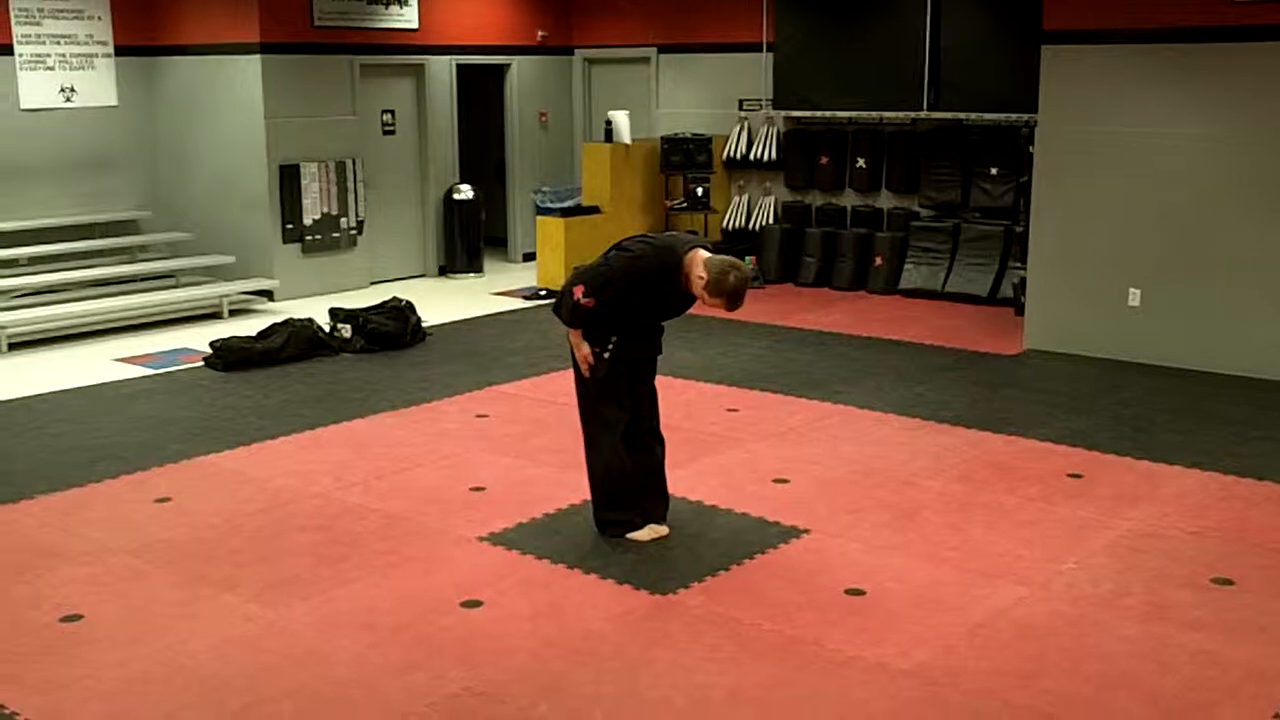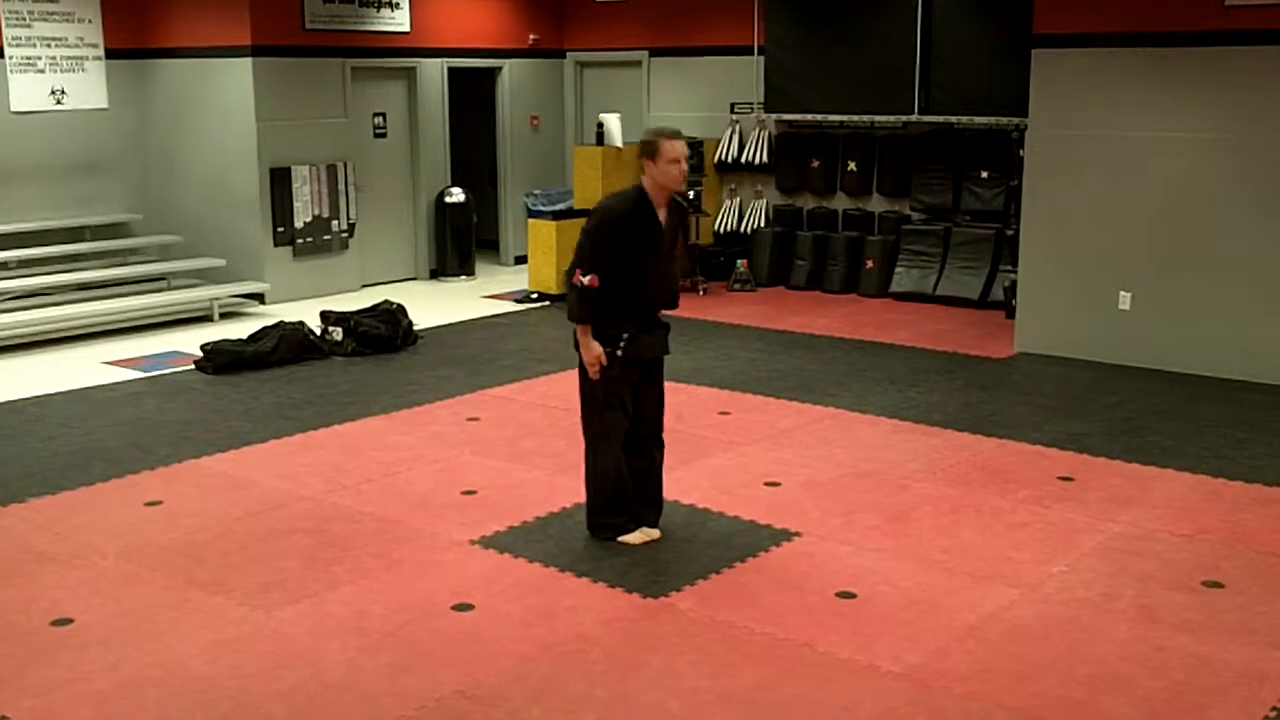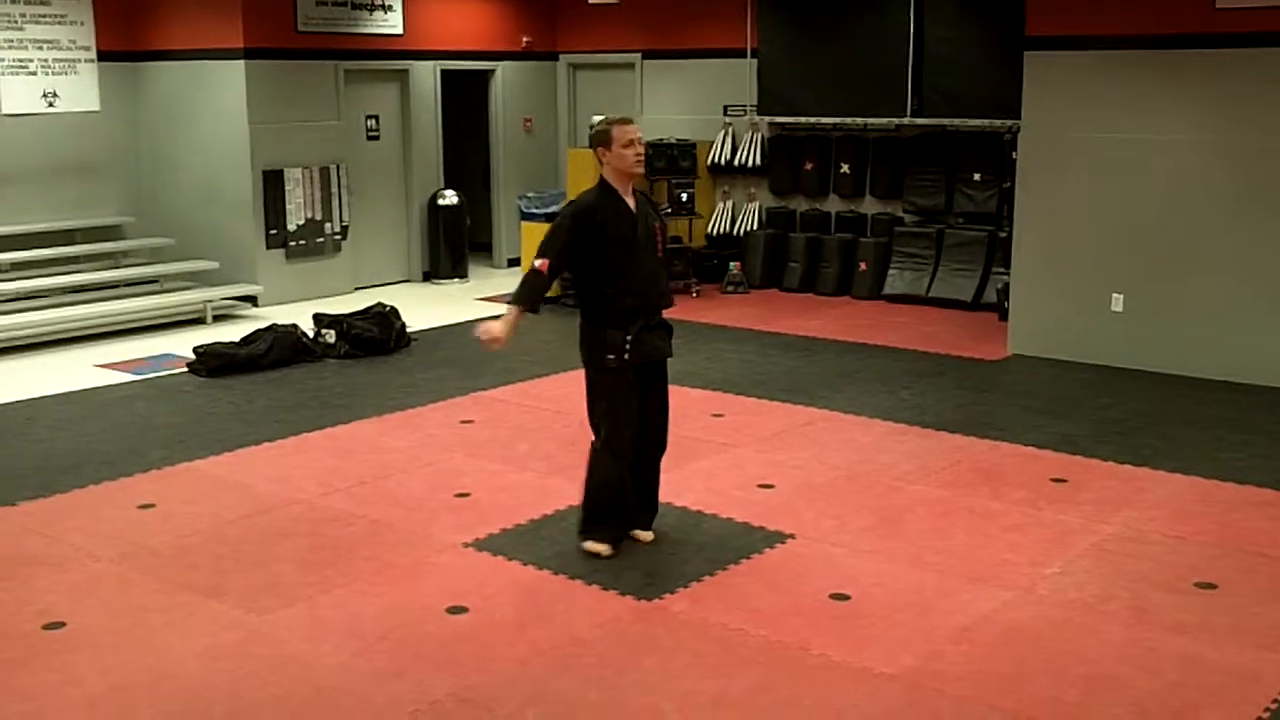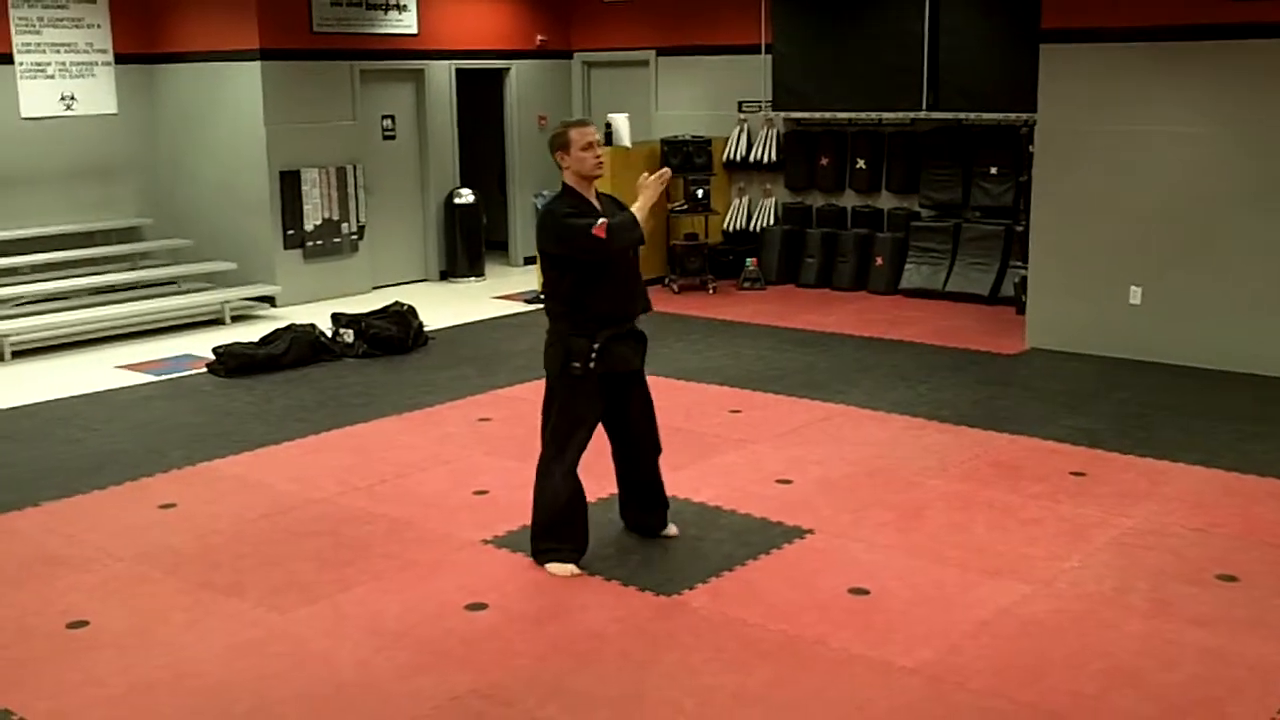
dt=0.7s
person 1, frame 1
left shoulder: (704, 263)
right shoulder: (646, 259)
right elbow: (581, 285)
left wrist: (648, 336)
right wrist: (577, 339)
left hip: (640, 338)
right hip: (602, 338)
left knee: (644, 424)
right knee: (608, 424)
left ankle: (649, 509)
right ankle: (619, 517)
person 1, frame 2
left shoulder: (678, 214)
right shoulder: (615, 213)
right elbow: (583, 279)
right wrist: (587, 341)
left hip: (647, 335)
right hip: (608, 340)
left knee: (647, 430)
right knee: (607, 431)
left ankle: (643, 514)
right ankle: (611, 521)
person 1, frame 3
left shoulder: (649, 207)
right shoulder: (585, 210)
right elbow: (545, 266)
right wrist: (508, 320)
left hip: (650, 335)
right hip: (609, 339)
left knee: (650, 434)
right knee: (615, 436)
left ankle: (636, 517)
right ankle: (599, 528)
person 1, frame 4
left shoulder: (613, 207)
right shoulder: (557, 216)
right elbow: (611, 243)
right wrist: (645, 202)
left hip: (621, 343)
right hip: (576, 350)
left knee: (639, 438)
right knee: (563, 449)
left ankle: (646, 516)
right ankle: (554, 546)
